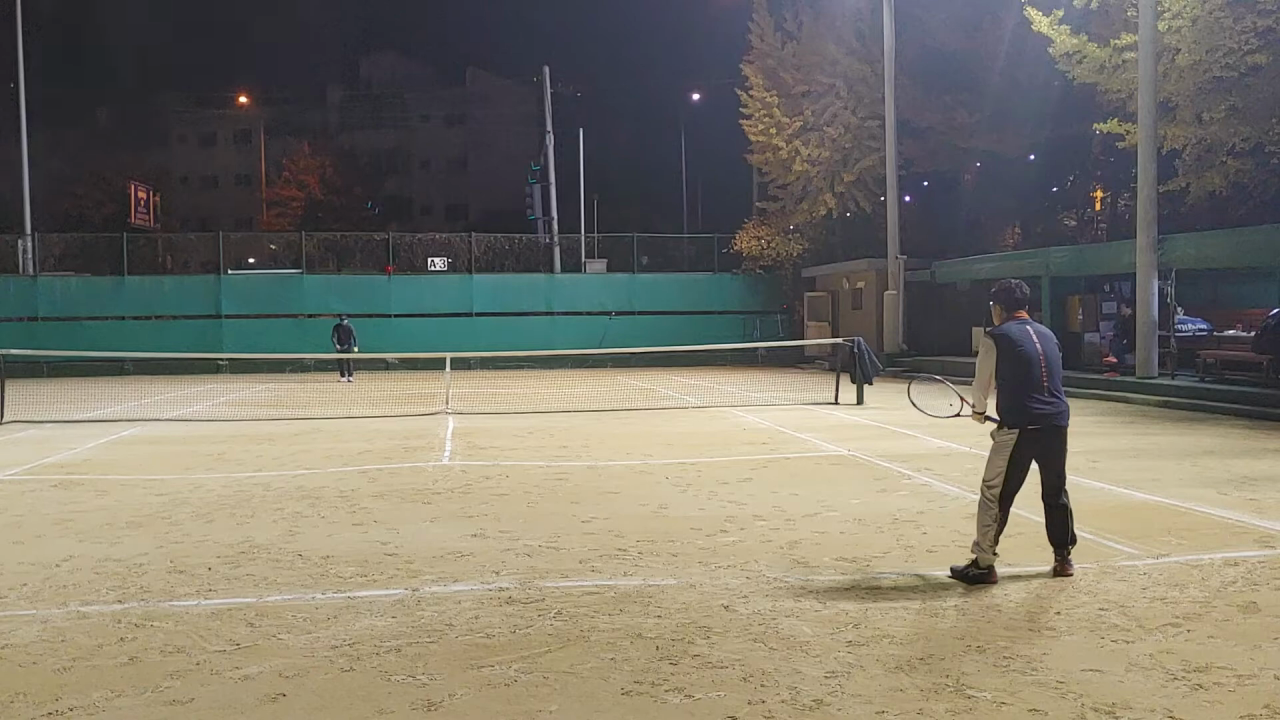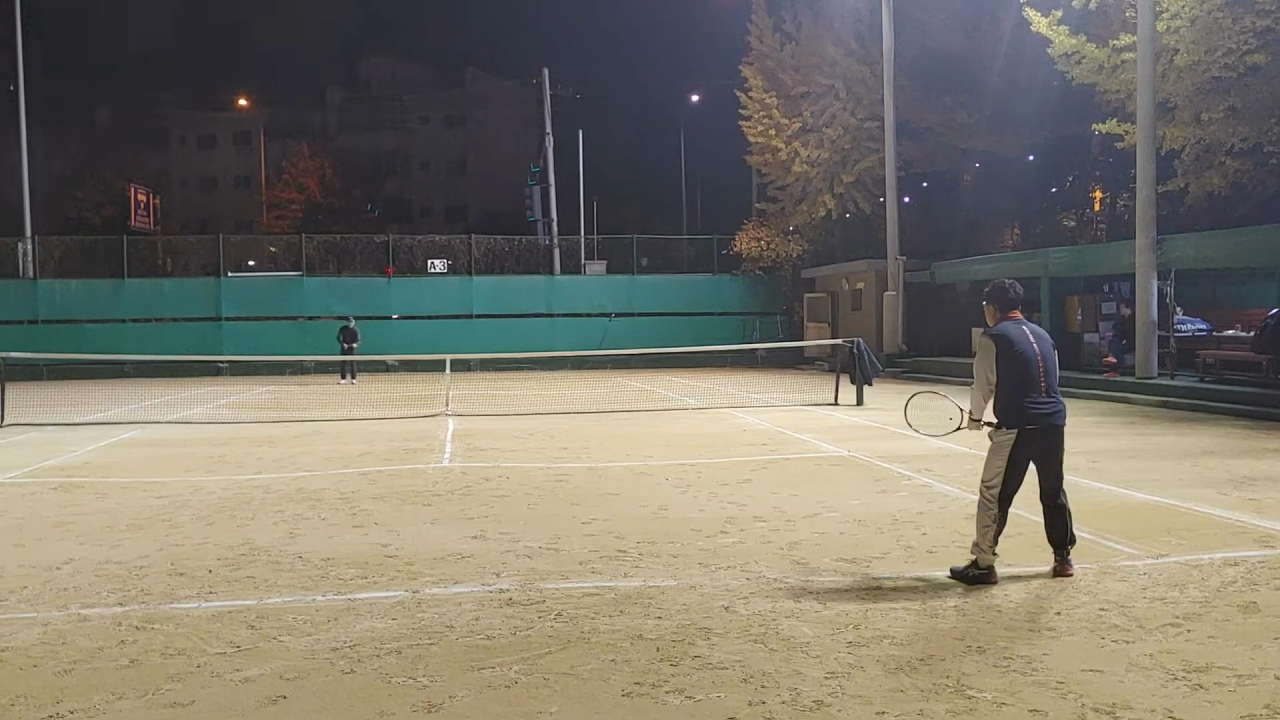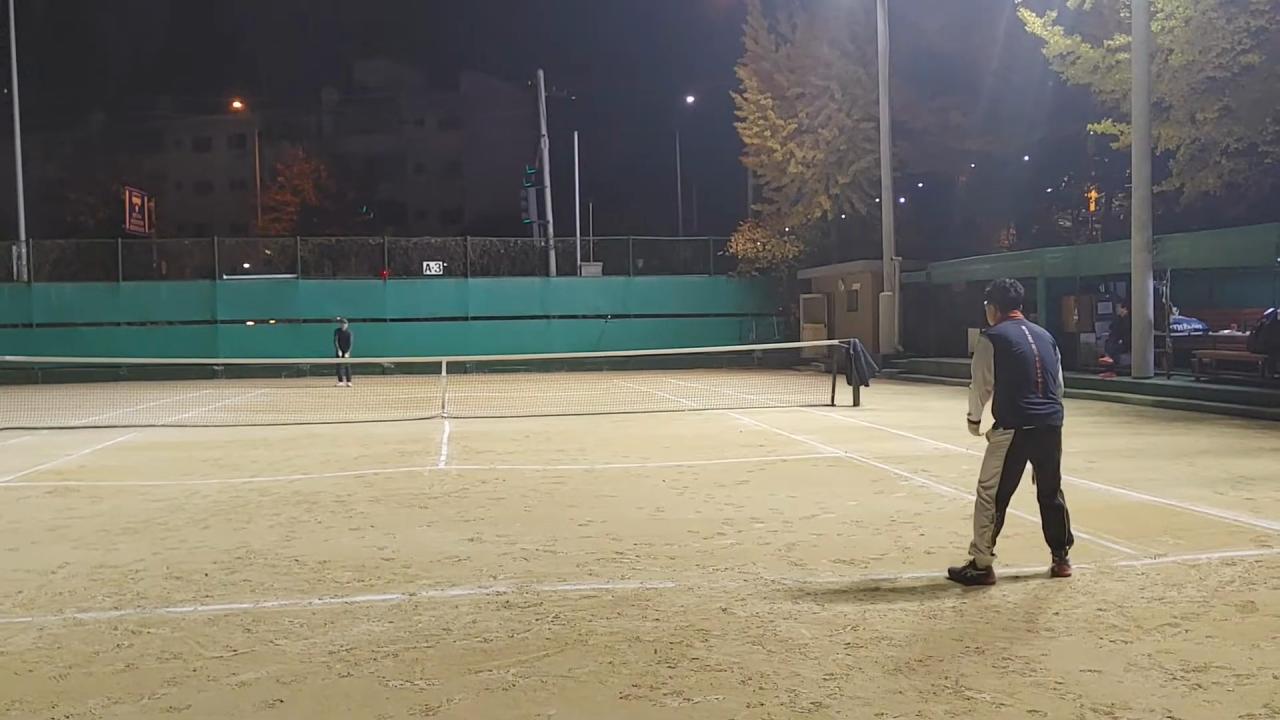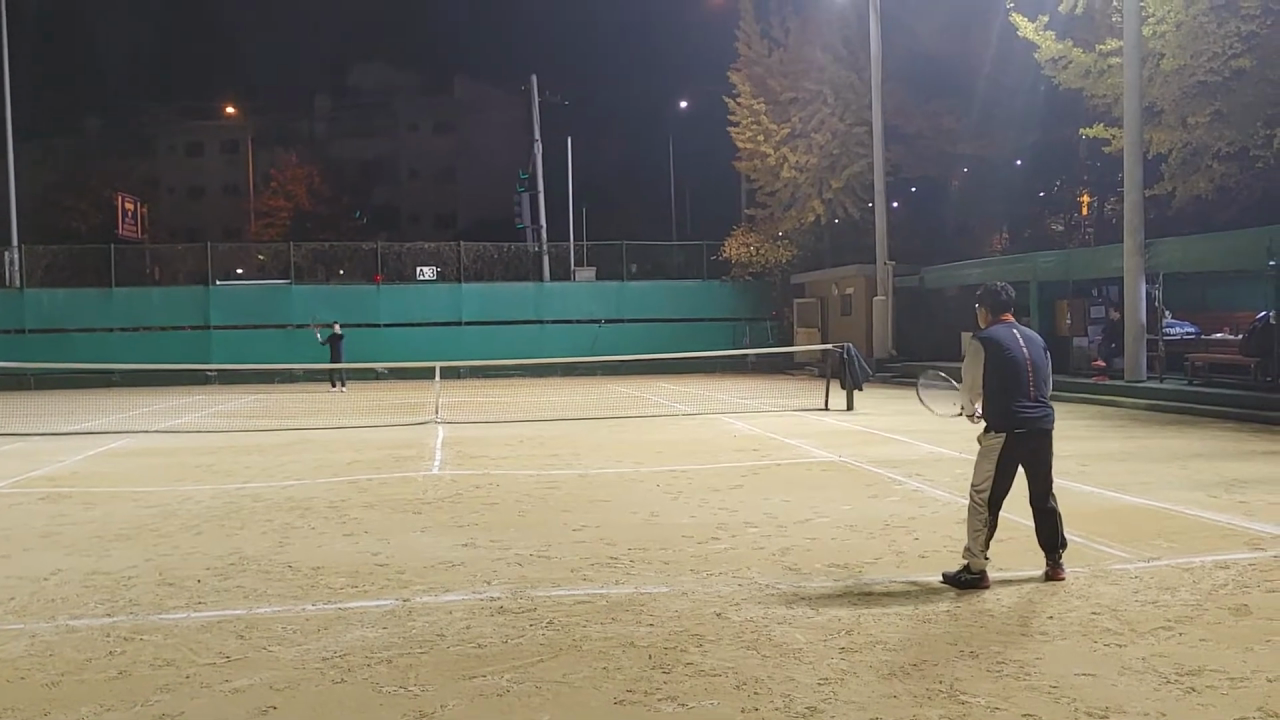
dt=0.7s
person 1, frame 1
left shoulder: (997, 337)
right shoulder: (1048, 335)
left elbow: (983, 383)
left wrist: (979, 410)
left hip: (1020, 427)
right hip: (1056, 422)
left knee: (995, 495)
right knee: (1056, 492)
left ankle: (983, 564)
right ankle: (1063, 558)
person 1, frame 2
left shoulder: (994, 337)
right shoulder: (1042, 335)
left elbow: (984, 384)
right elbow: (1049, 382)
left wrist: (975, 416)
left hip: (1017, 427)
right hip: (1053, 422)
left knee: (994, 495)
right knee: (1053, 492)
left ankle: (983, 564)
right ankle: (1063, 558)
person 1, frame 3
left shoulder: (992, 338)
right shoulder: (1045, 336)
left elbow: (982, 385)
right elbow: (1058, 385)
left wrist: (974, 418)
left hip: (1014, 427)
right hip: (1051, 423)
left knee: (991, 496)
right knee: (1051, 492)
left ankle: (981, 565)
right ankle: (1061, 558)
person 1, frame 4
left shoulder: (984, 341)
right shoulder: (1035, 339)
left elbow: (971, 387)
right elbow: (1046, 385)
left wrist: (971, 411)
left hip: (1005, 430)
right hip: (1041, 426)
left knee: (984, 499)
right knee: (1043, 496)
left ankle: (975, 568)
right ankle: (1055, 561)
